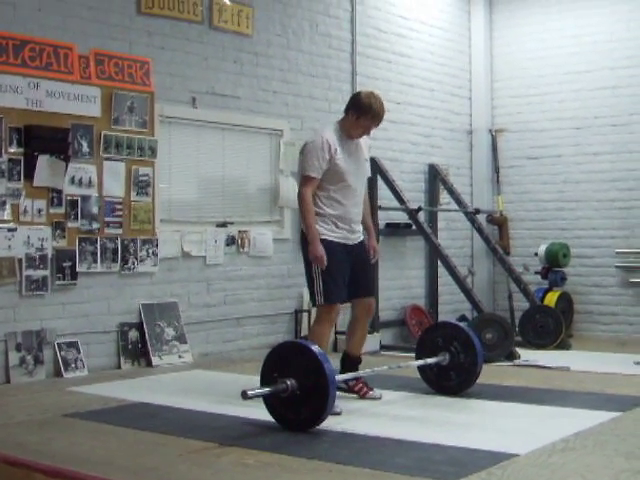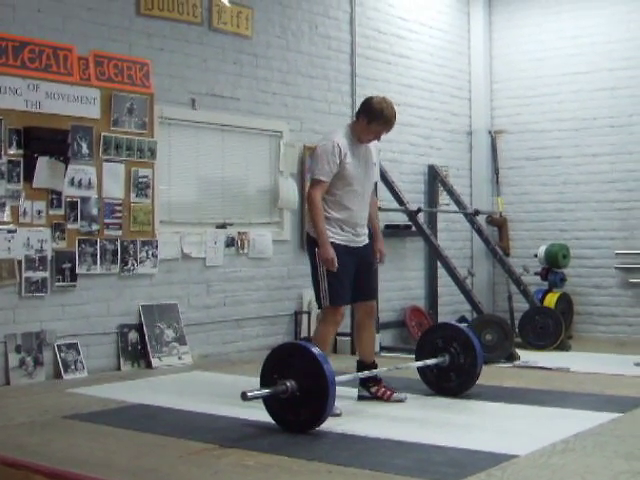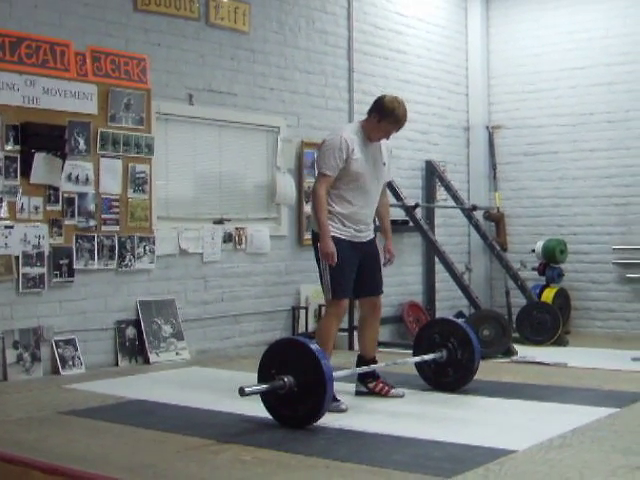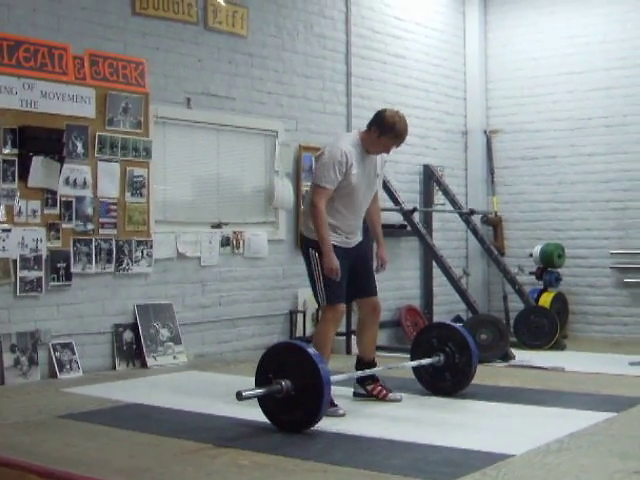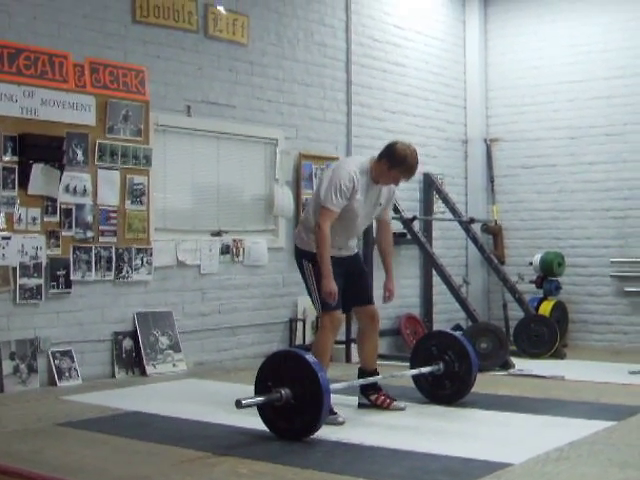
dt=0.3s
person 1, frame 1
left shoulder: (361, 144)
right shoulder: (322, 143)
right elbow: (305, 193)
left wrist: (370, 234)
right wrist: (314, 241)
left hip: (354, 239)
right hip: (327, 240)
left knee: (366, 306)
right knee: (329, 309)
left ankle: (348, 374)
person 1, frame 2
left shoulder: (370, 149)
right shoulder: (332, 146)
right elbow: (314, 195)
left wrist: (377, 238)
right wrist: (324, 243)
left hip: (359, 242)
right hip: (331, 243)
left knee: (368, 309)
right knee: (334, 312)
left ankle: (369, 381)
person 1, frame 3
left shoulder: (382, 148)
right shoulder: (341, 141)
right elbow: (319, 189)
left wrist: (387, 237)
right wrist: (325, 237)
left hip: (365, 237)
right hip: (336, 236)
left knee: (373, 305)
right knee: (339, 305)
left ankle: (367, 376)
person 1, frame 4
left shoulder: (377, 157)
right shoulder: (339, 152)
right elbow: (317, 203)
left wrist: (380, 244)
right wrist: (327, 252)
left hip: (353, 241)
right hip: (322, 240)
left knee: (371, 307)
right knee: (334, 310)
left ankle: (366, 380)
person 1, frame 5
left shoulder: (387, 187)
right shoulder: (346, 174)
left elbow: (384, 229)
right elbow: (323, 224)
left wrist: (389, 275)
right wrist: (327, 276)
left hip: (347, 251)
right hip: (315, 250)
left knee: (370, 315)
right knee: (332, 318)
left ankle: (369, 389)
